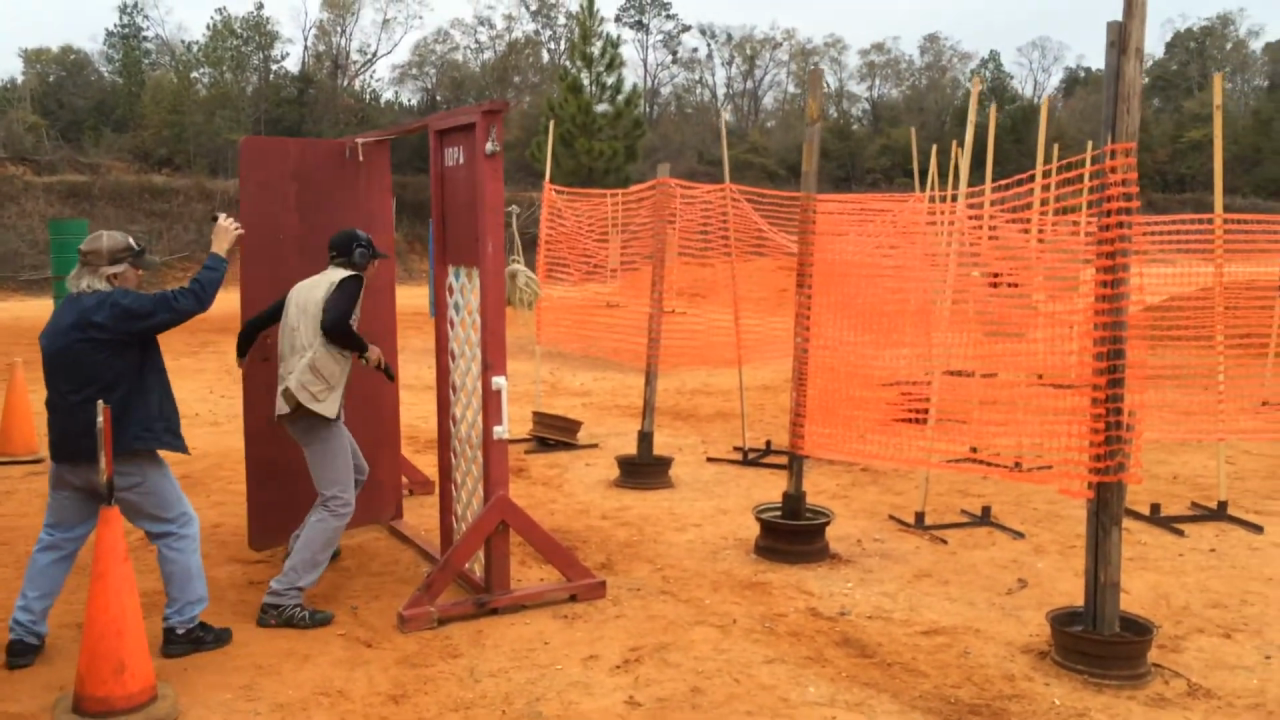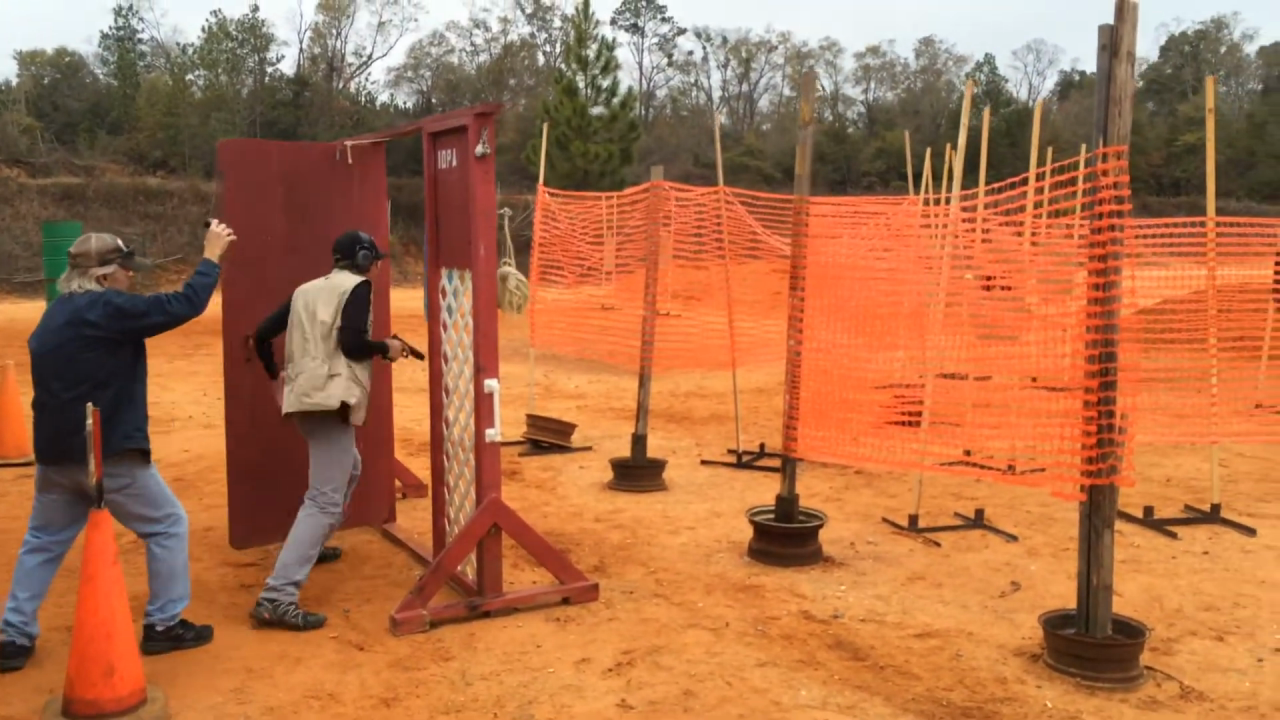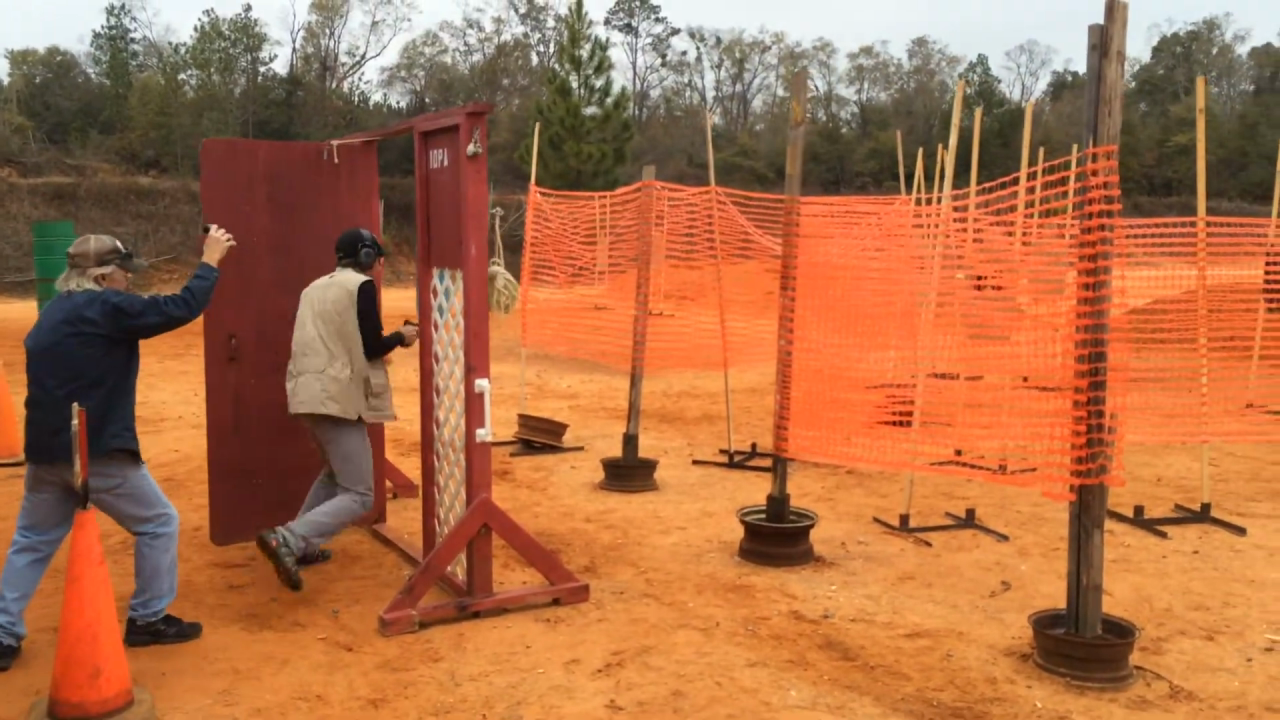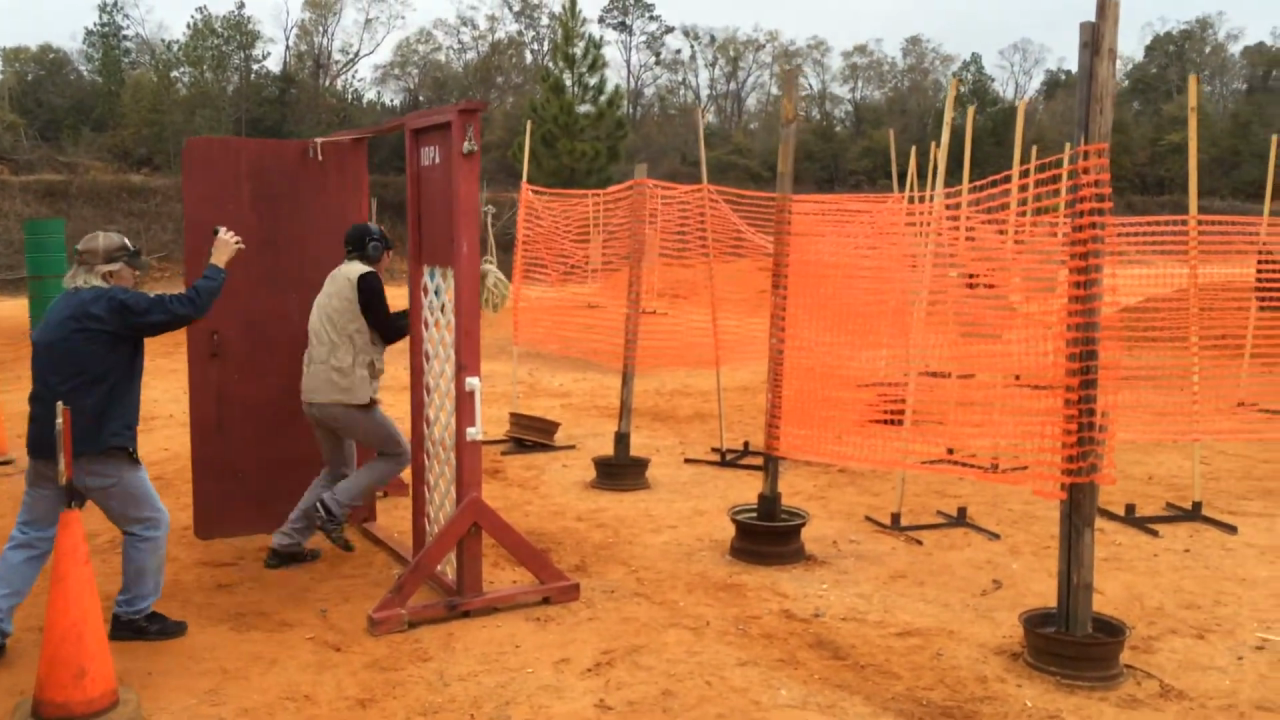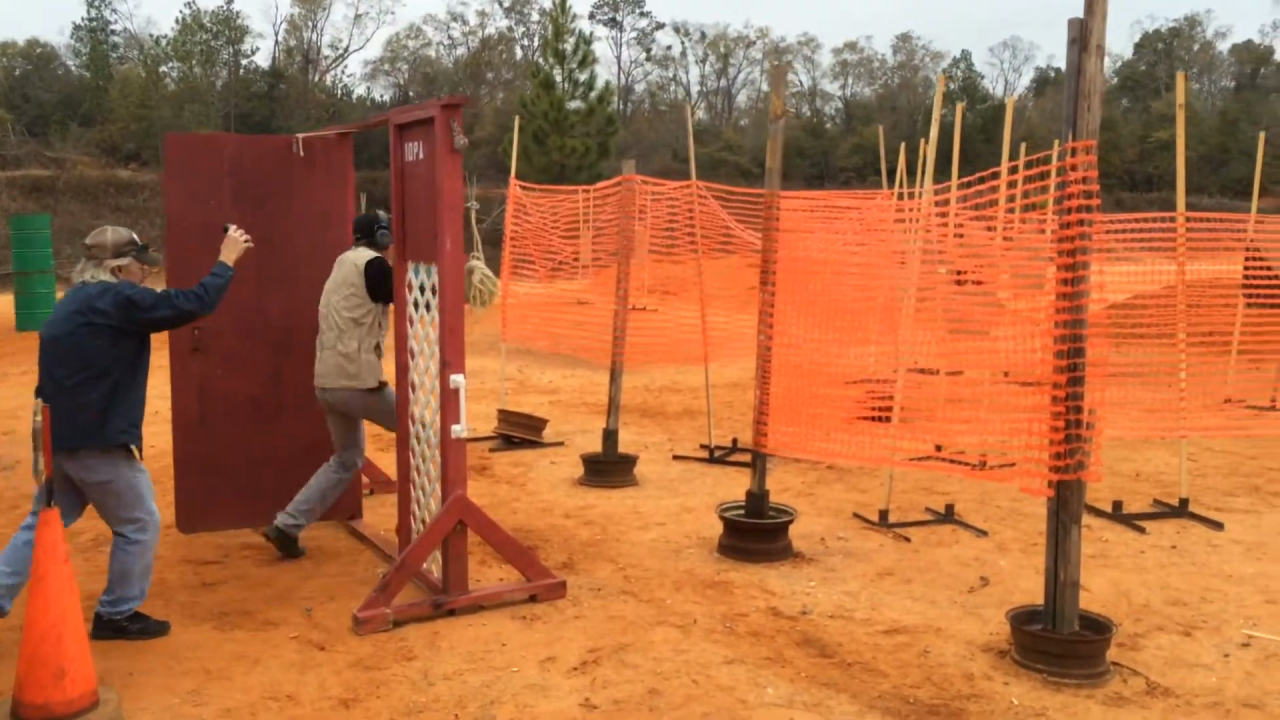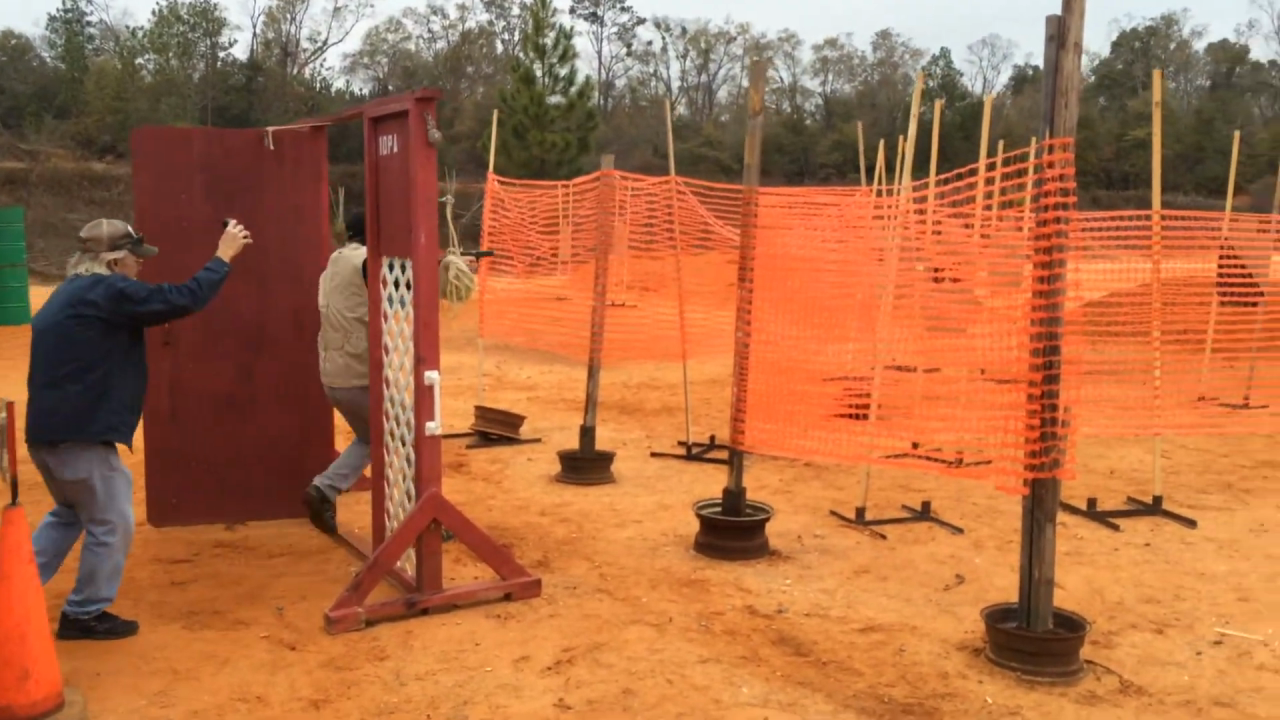
dt=0.1s
person 1, frame 1
left shoulder: (65, 313)
right shoulder: (118, 308)
right elbow: (193, 299)
right wrist: (220, 249)
left hip: (69, 451)
right hip: (123, 450)
left knee: (57, 540)
right knee: (178, 527)
left ankle: (23, 635)
right ankle: (183, 627)
person 1, frame 2
left shoulder: (55, 316)
right shoulder: (111, 309)
right elbow: (186, 304)
right wrist: (212, 255)
left hip: (55, 453)
right hip: (110, 452)
left knee: (44, 542)
right knee: (168, 525)
right ankle: (164, 625)
person 1, frame 3
left shoulder: (53, 313)
right shoulder: (108, 308)
right elbow: (183, 307)
right wrist: (211, 260)
left hip: (46, 452)
right hip: (98, 450)
right knee: (157, 524)
right ankle: (147, 618)
person 1, frame 4
left shoulder: (60, 310)
right shoulder: (113, 305)
right elbow: (188, 307)
right wrist: (218, 261)
left hip: (47, 448)
right hip: (96, 447)
right knee: (148, 525)
right ankle: (133, 616)
person 1, frame 5
left shoulder: (73, 304)
right shoulder: (116, 299)
right elbow: (193, 304)
right wrist: (227, 260)
left hip: (58, 439)
right hip: (97, 443)
left knee: (42, 527)
right knee: (139, 526)
right ankle: (117, 614)
person 1, frame 6
left shoulder: (65, 298)
right shoulder: (111, 293)
right elbow: (186, 298)
right wrist: (224, 256)
left hip: (49, 432)
right hip: (83, 434)
left knee: (70, 516)
right knee: (111, 526)
right ankle: (84, 613)
person 2, frame 1
left shoulder: (300, 288)
right shoulder: (349, 281)
left elbow: (251, 326)
right elbow: (334, 325)
left wrist: (243, 356)
right wrist: (366, 347)
left hip: (295, 399)
right hip: (316, 398)
left knee: (356, 472)
right knee: (335, 504)
left ankle: (306, 548)
right ankle: (281, 601)
person 2, frame 2
left shoulder: (304, 291)
right shoulder: (358, 287)
left elbow: (263, 333)
right elbow: (352, 342)
left wrist: (274, 374)
right wrist: (386, 347)
left hip: (302, 397)
right hip: (330, 400)
left knee: (349, 469)
right knee: (325, 502)
left ankle: (310, 548)
right ankle: (277, 598)
person 2, frame 3
left shoulder: (314, 288)
right shoulder: (362, 287)
right elbow: (374, 349)
right wrist: (404, 336)
left hip: (305, 396)
right hip: (338, 399)
left knee: (339, 474)
right knee: (357, 496)
left ankle: (298, 548)
right ankle: (285, 541)
person 2, frame 4
left shoulder: (334, 277)
right shoulder: (365, 278)
right elbow: (386, 332)
left wrist: (403, 315)
left hip: (314, 393)
right hip: (346, 392)
left knee: (339, 469)
right knee: (396, 455)
left ankle: (286, 544)
right ankle: (330, 510)
person 2, frame 5
left shoulder: (345, 262)
right shoulder: (373, 264)
left hip: (327, 381)
right hip: (356, 377)
left knee: (347, 459)
left ankle: (285, 526)
person 2, frame 6
left shoulder: (338, 260)
right shoulder: (368, 262)
left hip: (334, 376)
right hip: (364, 374)
left knee: (372, 439)
left ankle: (324, 489)
